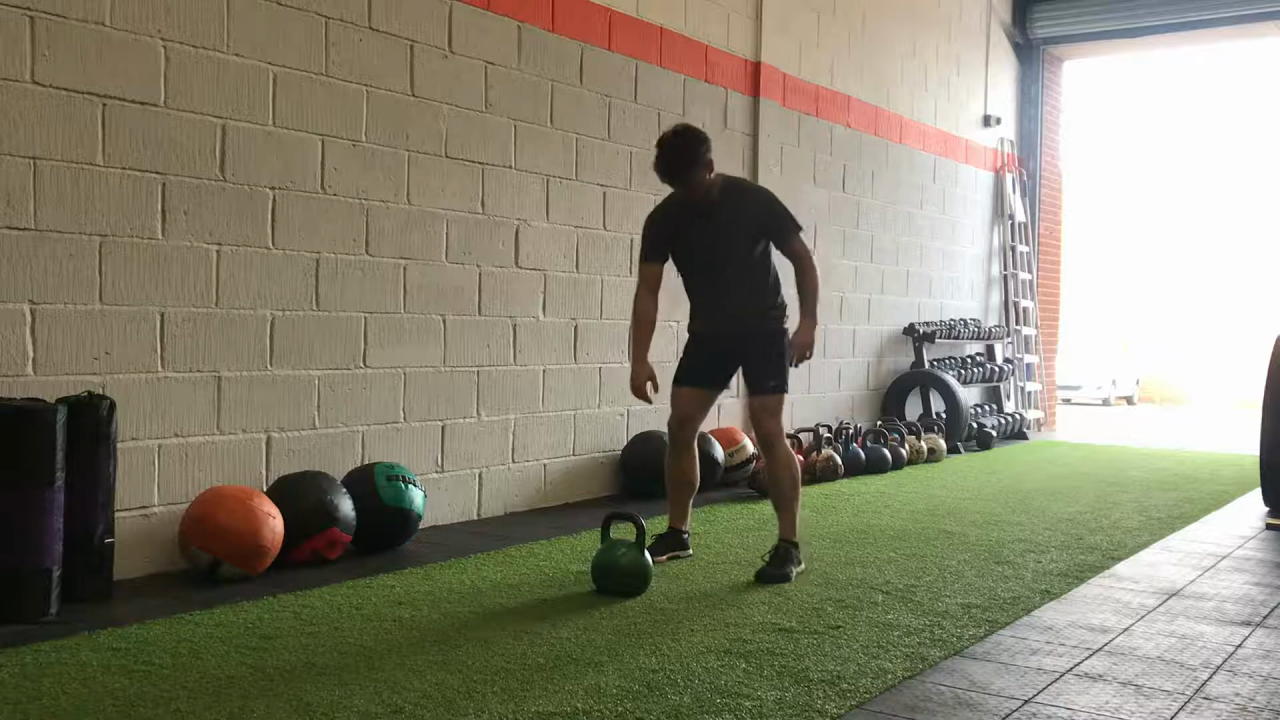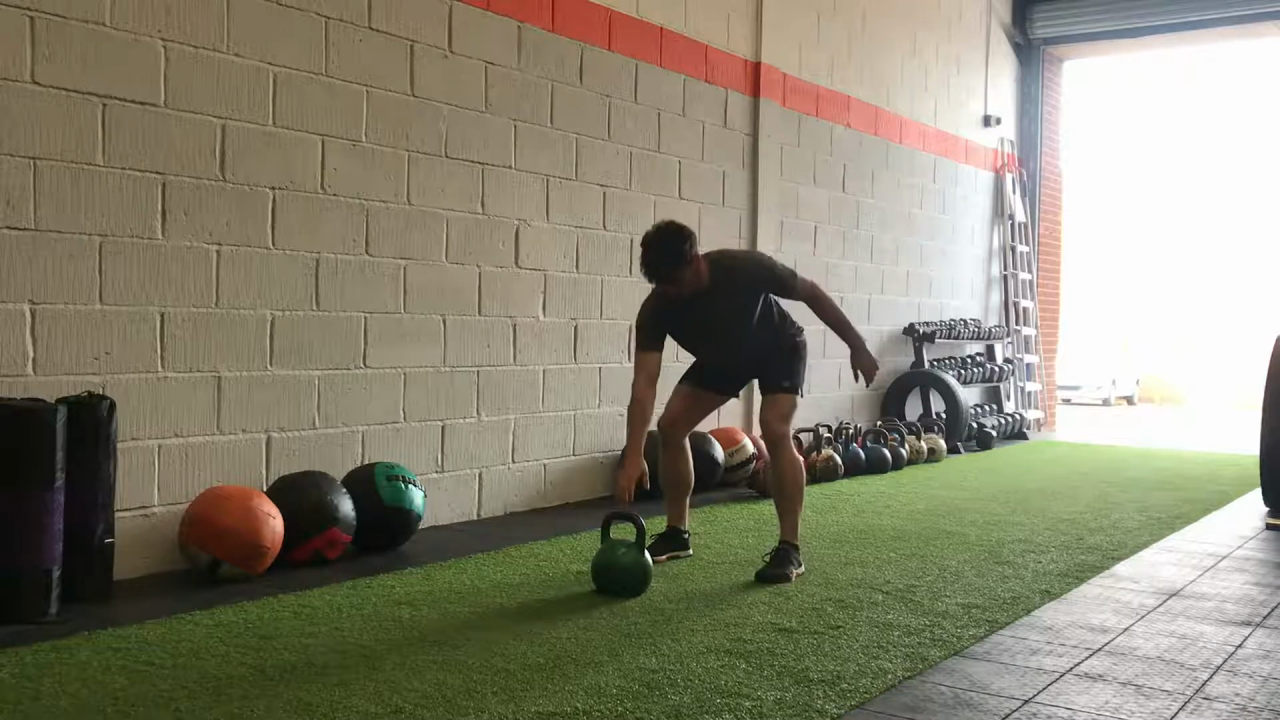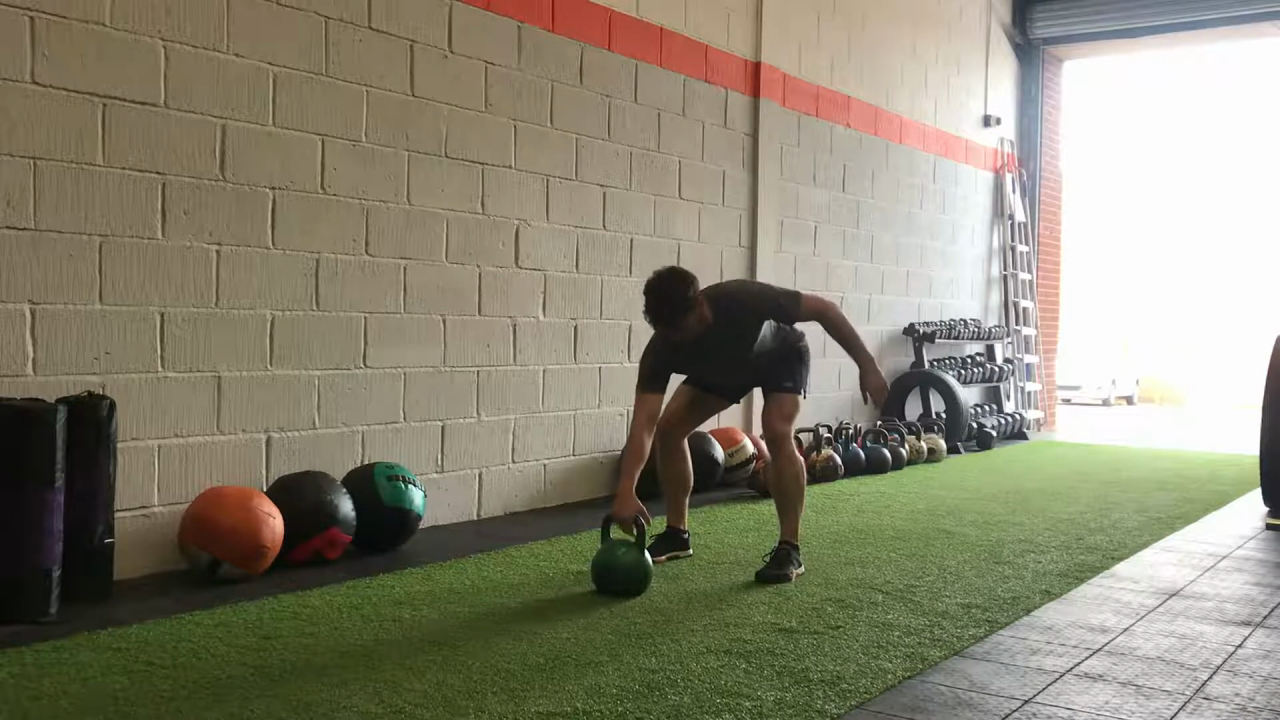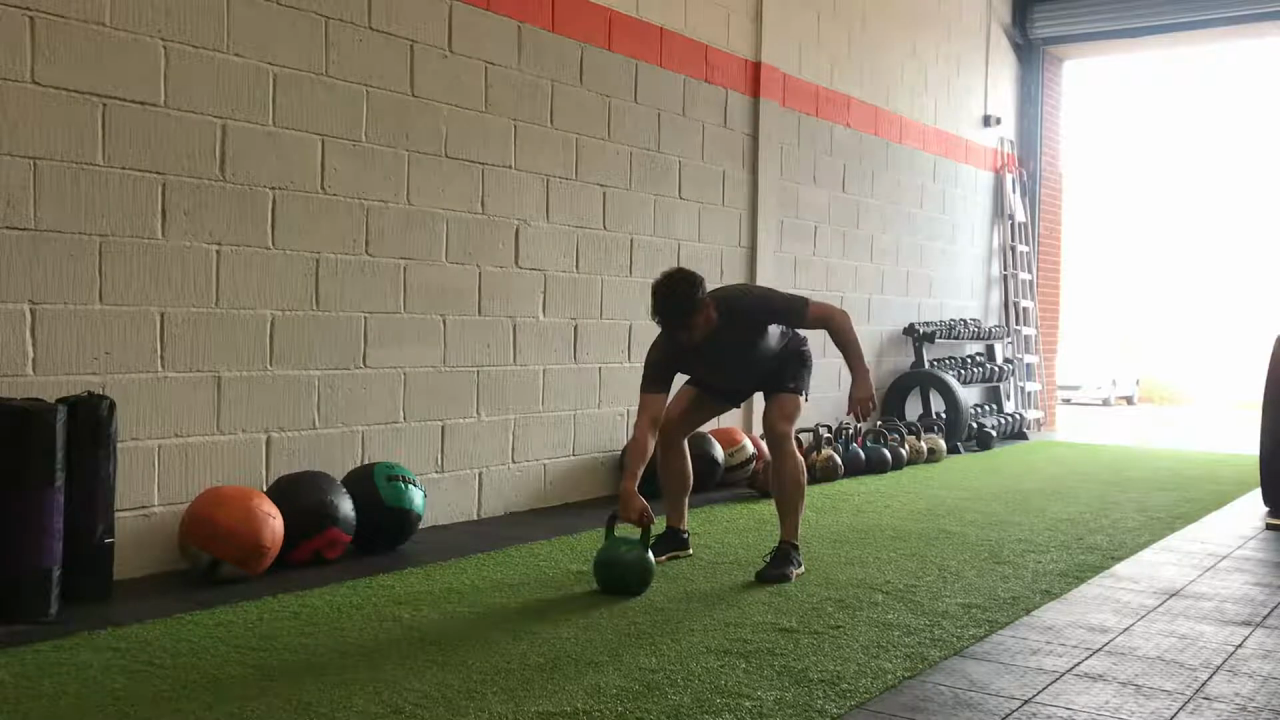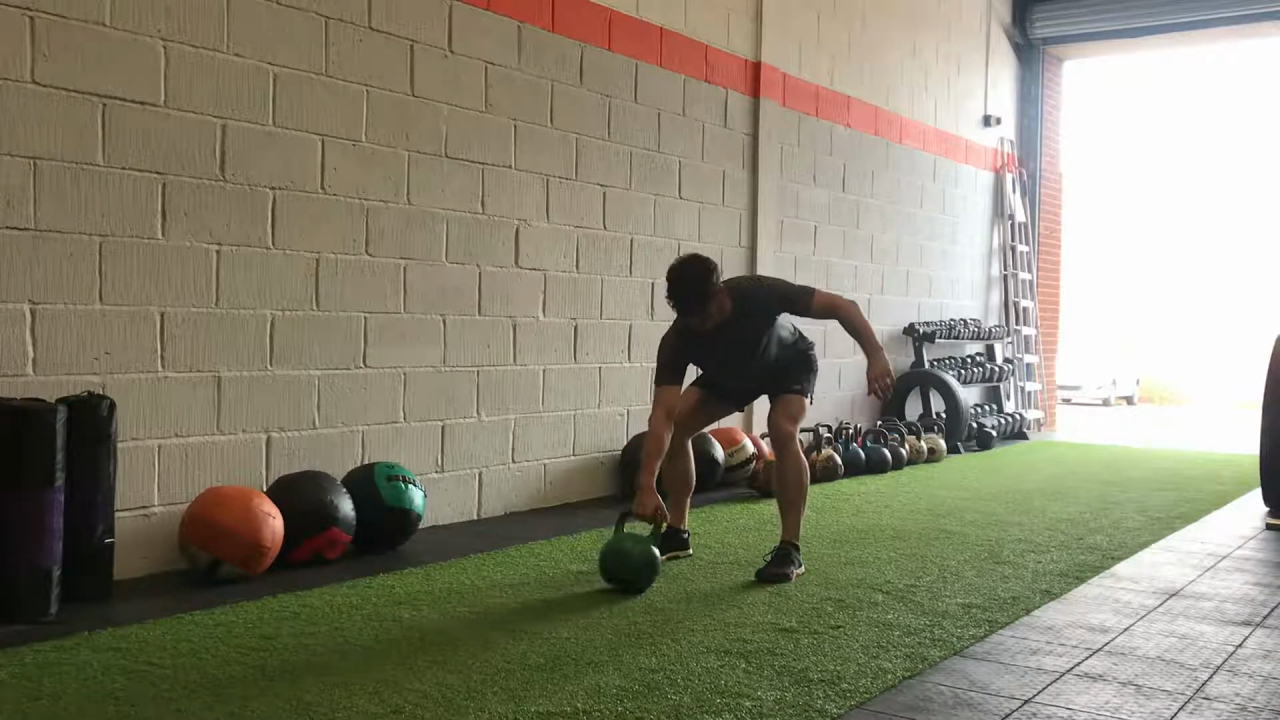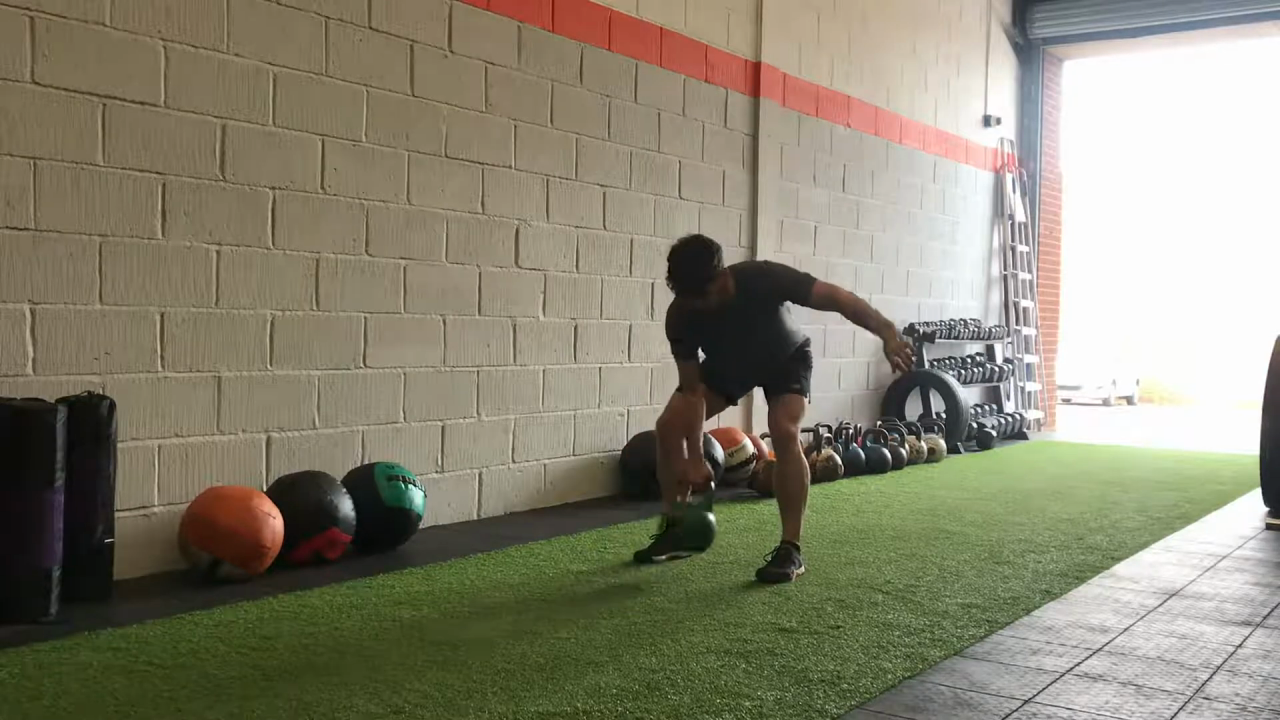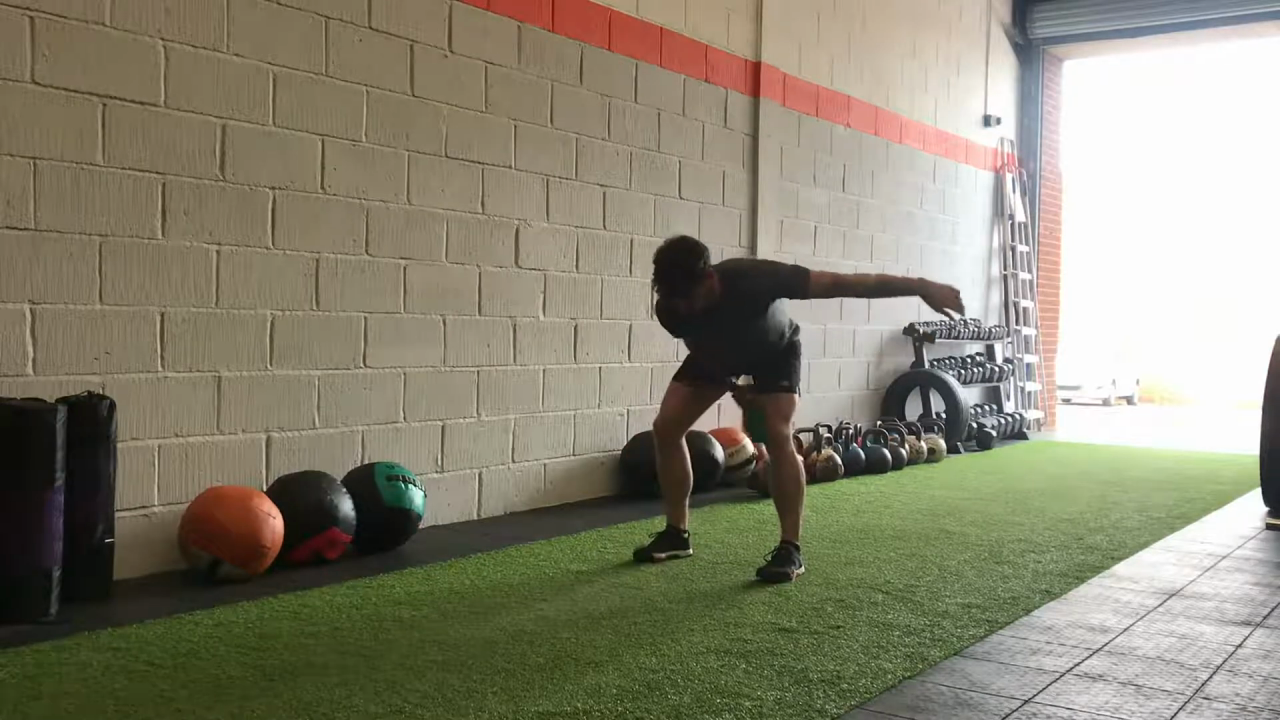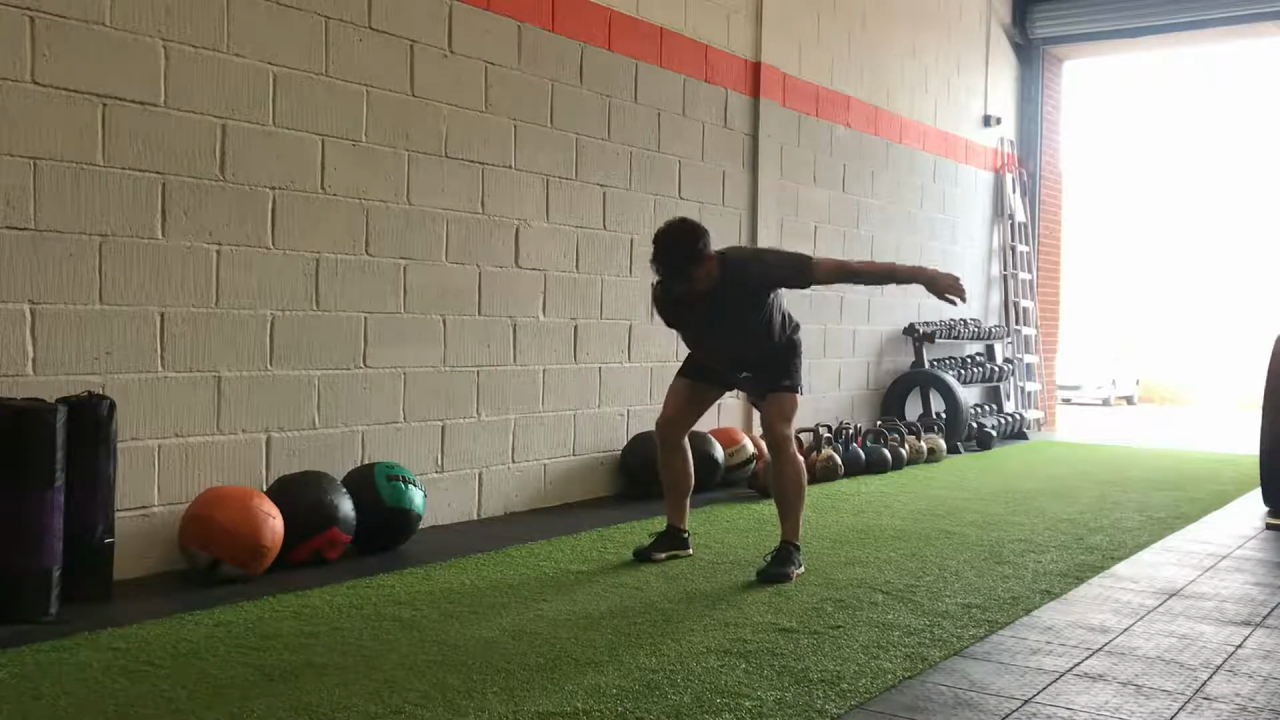
dt=0.3s
person 1, frame 1
left shoulder: (753, 200)
right shoulder: (662, 219)
left elbow: (802, 260)
right elbow: (647, 293)
left wrist: (807, 325)
right wrist: (639, 360)
left hip: (763, 331)
right hip: (708, 336)
left knee: (767, 429)
right knee: (680, 427)
left ankle: (790, 546)
right ankle: (677, 534)
person 1, frame 2
left shoulder: (744, 268)
right shoulder: (656, 308)
left elbow: (811, 294)
right elbow: (644, 383)
left wrist: (858, 346)
right wrist: (633, 457)
left hip: (779, 348)
right hip: (721, 359)
left knee: (775, 431)
right knee: (670, 428)
left ankle: (789, 549)
right ankle: (676, 533)
person 1, frame 3
left shoulder: (742, 301)
right shoulder: (661, 350)
left elbow: (825, 309)
right elbow: (644, 424)
left wrist: (866, 365)
right wrist: (625, 491)
left hip: (782, 357)
left knee: (777, 432)
right knee: (668, 430)
left ankle: (789, 549)
right ankle: (677, 533)
person 1, frame 4
left shoulder: (748, 304)
right shoulder: (666, 350)
left elbow: (835, 316)
right elbow: (649, 422)
left wrist: (861, 377)
right wrist: (628, 488)
left hip: (784, 361)
right hip: (724, 374)
left knee: (778, 432)
right knee: (670, 429)
left ankle: (789, 549)
right ankle: (676, 533)
person 1, frame 5
left shoulder: (758, 294)
right shoulder: (677, 340)
left elbow: (842, 306)
right elbow: (663, 415)
left wrist: (876, 354)
right wrist: (645, 487)
left hip: (791, 362)
right hip: (729, 376)
left knee: (783, 432)
right knee: (675, 430)
left ankle: (790, 550)
right ankle: (676, 534)
person 1, frame 6
left shoulder: (762, 278)
right shoulder: (681, 316)
left elbow: (838, 298)
right elbow: (691, 391)
left wrist: (888, 335)
right wrist: (695, 459)
left hip: (786, 358)
right hip: (725, 364)
left knee: (784, 432)
right knee: (668, 426)
left ankle: (790, 549)
right ankle: (674, 533)
person 1, frame 7
left shoulder: (752, 278)
right shoulder: (669, 308)
left elbow: (841, 284)
right elbow: (700, 350)
left wrist: (920, 288)
left hip: (775, 351)
right hip: (717, 355)
left knee: (777, 435)
right knee: (666, 427)
left ankle: (790, 549)
right ankle: (676, 534)
person 1, frame 8
left shoulder: (754, 266)
right shoulder: (667, 297)
left elbow: (844, 270)
right elbow: (699, 346)
left wrist: (923, 275)
right wrist: (742, 386)
left hip: (775, 352)
right hip: (719, 354)
left knee: (778, 436)
right knee: (668, 427)
left ankle: (790, 548)
right ankle: (676, 533)
